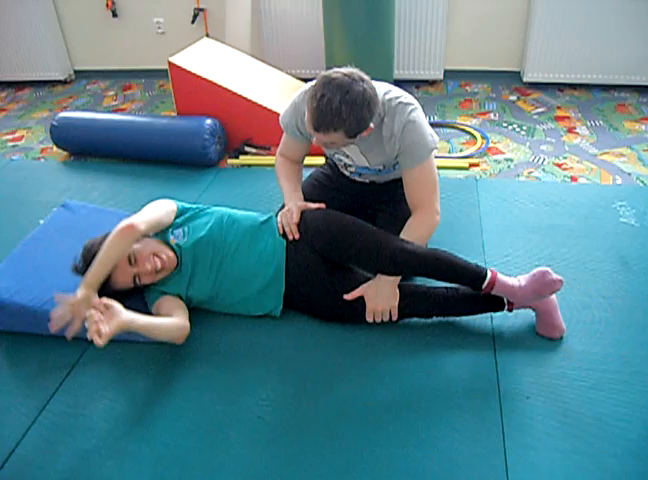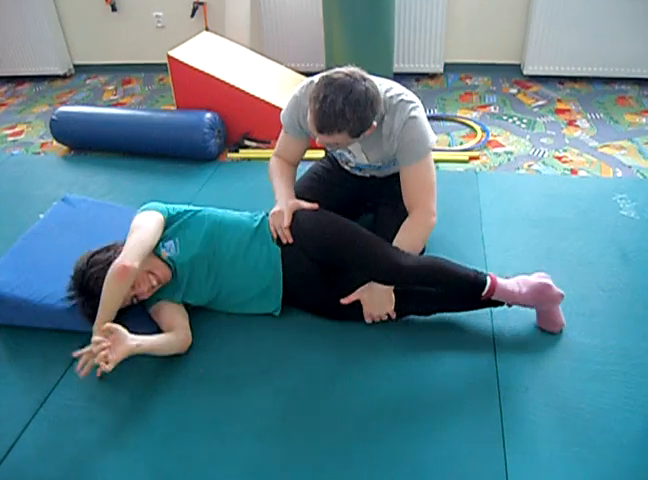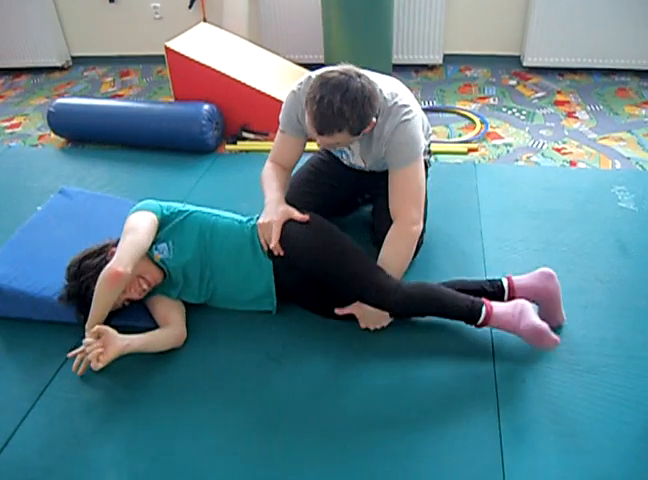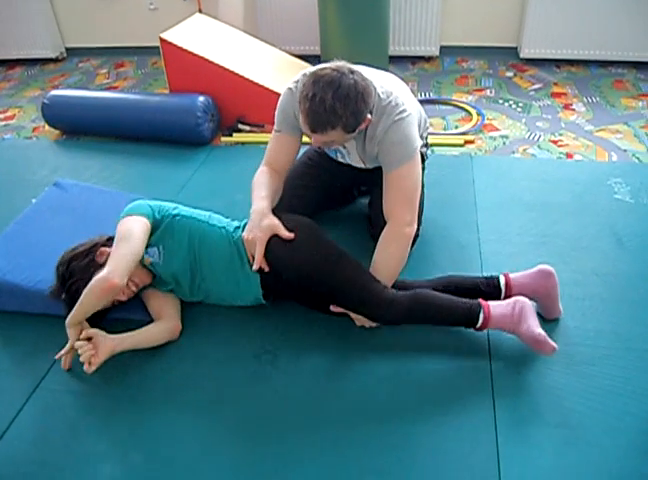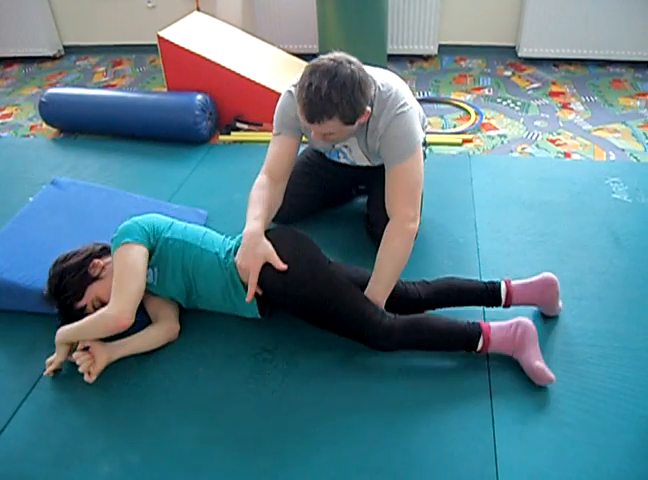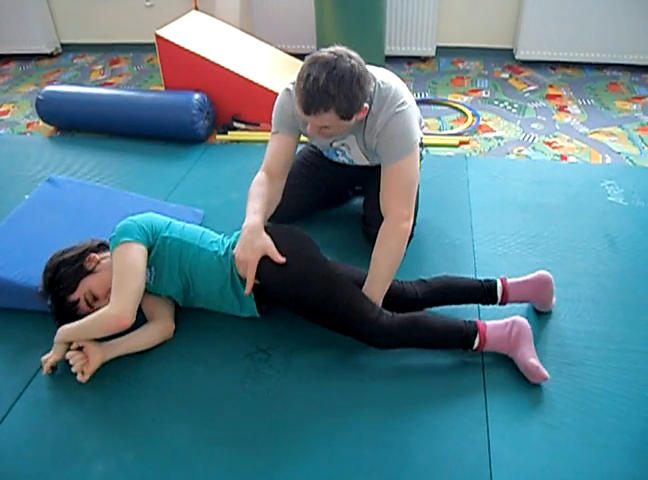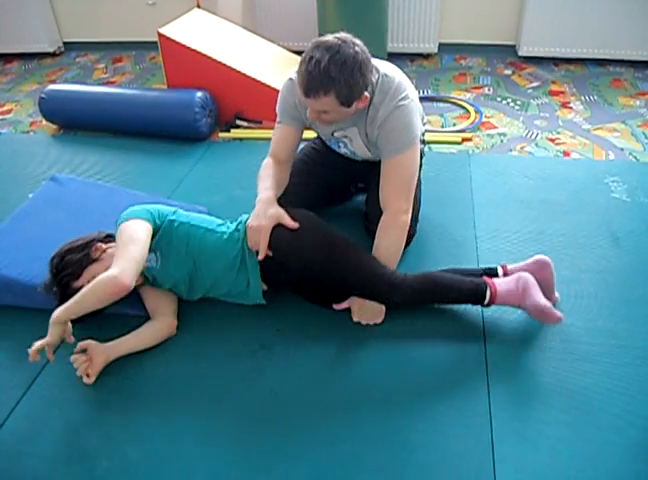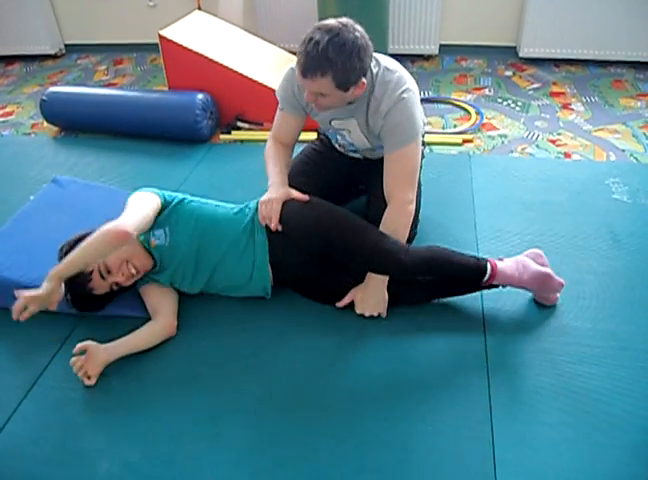
dt=0.3s
person 1, frame 1
left shoulder: (167, 211)
right shoulder: (162, 292)
left elbow: (129, 227)
right elbow: (178, 329)
left wrist: (84, 292)
right wrist: (122, 319)
left hip: (297, 240)
right hip: (294, 293)
left knee: (400, 256)
right knee: (412, 303)
left ankle: (510, 286)
right ankle: (518, 302)
person 1, frame 2
left shoulder: (152, 217)
right shoulder: (162, 300)
left elbow: (125, 263)
right elbow: (181, 338)
left wrist: (99, 326)
right wrist: (129, 343)
left hip: (292, 240)
right hip: (294, 292)
left knee: (397, 269)
right knee: (407, 303)
left ankle: (508, 286)
right ankle: (513, 298)
person 1, frame 3
left shoulder: (145, 213)
right shoulder: (161, 289)
left elbow: (118, 270)
right elbow: (175, 332)
left wrist: (91, 324)
right wrist: (118, 343)
left hip: (287, 244)
right hip: (285, 290)
left knee: (390, 294)
right knee: (401, 304)
left ankle: (504, 312)
right ankle: (520, 286)
person 1, frame 4
left shoulder: (136, 215)
right shoulder: (152, 283)
left elbow: (109, 277)
right elbow: (169, 326)
left wrist: (75, 321)
right wrist: (109, 342)
left hip: (278, 249)
right hip: (276, 287)
left knee: (385, 306)
right knee: (400, 293)
left ankle: (503, 312)
right ankle: (519, 284)
person 1, frame 5
left shoulder: (130, 234)
right shoulder: (147, 282)
left elbow: (121, 316)
right elbow: (167, 326)
left wrist: (67, 334)
right wrist: (107, 352)
left hip: (273, 262)
right hip: (271, 289)
left knee: (381, 330)
right knee: (407, 298)
left ankle: (505, 336)
right ankle: (519, 290)
person 1, frame 6
left shoulder: (128, 233)
right shoulder: (145, 280)
left elbow: (121, 316)
right elbow: (163, 325)
left wrist: (65, 334)
right wrist: (100, 351)
left hip: (272, 263)
right hip: (265, 287)
left knee: (379, 326)
right knee: (405, 295)
left ankle: (499, 333)
right ankle: (513, 288)
person 1, frame 7
left shoulder: (135, 218)
right shoulder: (151, 280)
left elbow: (117, 275)
right elbow: (166, 322)
left wrist: (63, 313)
right wrist: (106, 350)
left hip: (278, 244)
right hip: (280, 282)
left knee: (392, 288)
right knee: (393, 298)
left ankle: (508, 287)
right ankle: (512, 274)
person 1, frame 8
left shoulder: (146, 199)
right shoulder: (152, 277)
left elbow: (119, 229)
right elbow: (165, 323)
left wrist: (54, 278)
right wrist: (105, 351)
left hip: (282, 228)
right hip: (281, 275)
left knee: (398, 260)
right knee: (397, 292)
left ankle: (506, 268)
right ankle: (510, 271)
person 2, frame 1
left shoulder: (405, 120)
right shoulder: (305, 102)
left elbow: (428, 211)
right elbow: (286, 158)
left wrist: (387, 280)
right wrist: (293, 200)
left hip: (395, 181)
right hip: (342, 174)
right knee: (285, 230)
left ankle: (374, 217)
right ankle: (360, 214)
person 2, frame 2
left shoulder: (406, 118)
right shoulder: (305, 98)
left elbow: (424, 213)
right elbow: (282, 158)
left wrist: (383, 284)
right wrist: (284, 199)
left hip: (396, 174)
right hip: (343, 168)
right knee: (284, 225)
left ankle: (375, 209)
right ankle: (361, 207)
person 2, frame 3
left shoulder: (401, 119)
right shoulder: (301, 95)
left elbow: (409, 222)
right elbow: (277, 164)
right wrist: (274, 202)
left hip: (401, 162)
right hip: (340, 160)
left knee: (404, 248)
right knee: (286, 221)
left ankle: (375, 198)
right ankle: (361, 196)
person 2, frame 4
left shoulder: (395, 118)
right shoulder: (296, 94)
left elbow: (403, 225)
right elbow: (272, 167)
right wrist: (260, 211)
left hip: (398, 154)
right hip: (336, 157)
left knee: (398, 238)
right knee: (281, 209)
left ankle: (371, 191)
right ankle: (357, 188)
person 2, frame 5
left shoulder: (397, 113)
right shoulder: (295, 99)
left elbow: (405, 220)
right elbow: (272, 177)
left wrist: (373, 300)
right wrist: (254, 230)
left hip: (391, 159)
right hip: (333, 156)
left knee: (386, 234)
right knee: (280, 209)
left ankle: (370, 190)
right ankle: (353, 187)
person 2, frame 6
left shoulder: (395, 112)
right shoulder: (293, 97)
left elbow: (399, 219)
right elbow: (271, 174)
left wrist: (370, 299)
right wrist: (253, 224)
left hip: (388, 159)
right hip: (330, 156)
left knee: (383, 232)
right knee: (277, 209)
left ankle: (366, 189)
right ankle: (351, 188)
person 2, frame 7
left shoulder: (397, 105)
right shoulder: (297, 87)
left elbow: (398, 212)
right elbow: (277, 159)
right wrist: (265, 202)
left hip: (391, 156)
right hip: (335, 149)
left knee: (396, 237)
right knee: (280, 205)
left ankle: (368, 188)
right ankle: (355, 185)
person 2, frame 8
left shoulder: (397, 97)
right shoulder: (299, 77)
left elbow: (401, 203)
right elbow: (279, 141)
left wrist: (376, 283)
right wrist: (277, 185)
left hip: (390, 155)
right hip: (335, 148)
left knee: (396, 237)
right knee: (280, 210)
left ankle: (367, 189)
right ankle: (355, 187)
